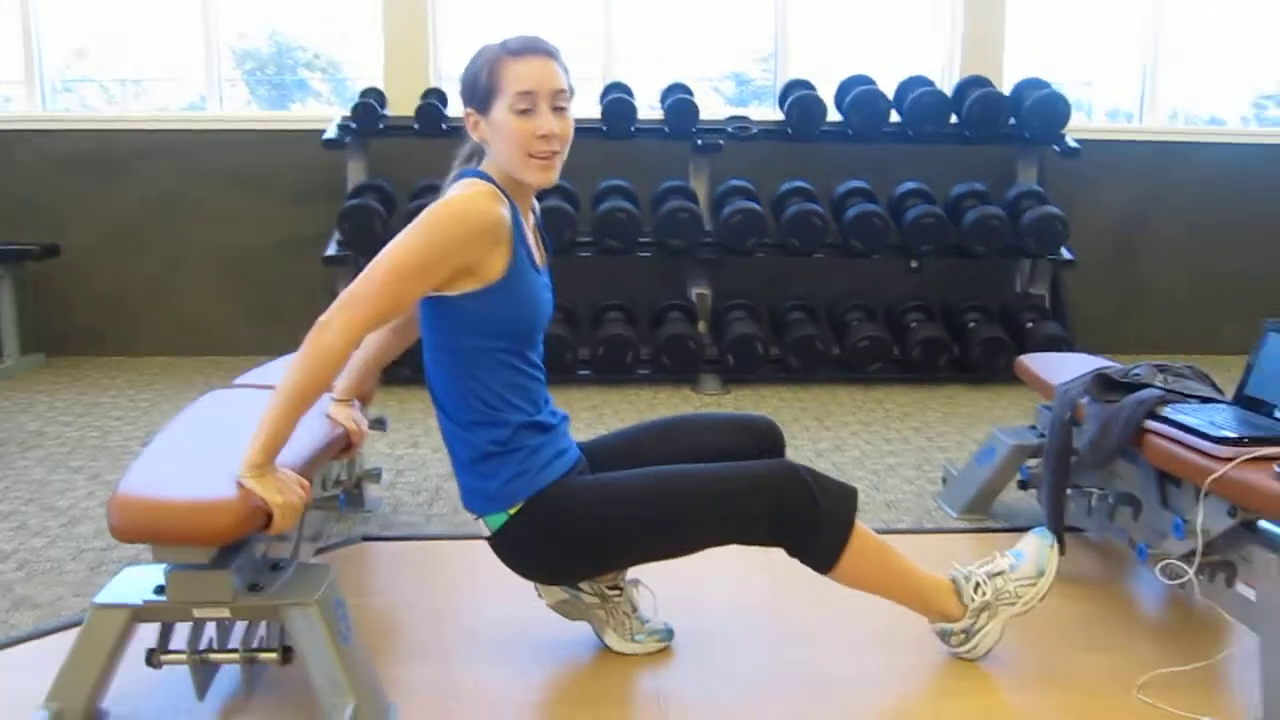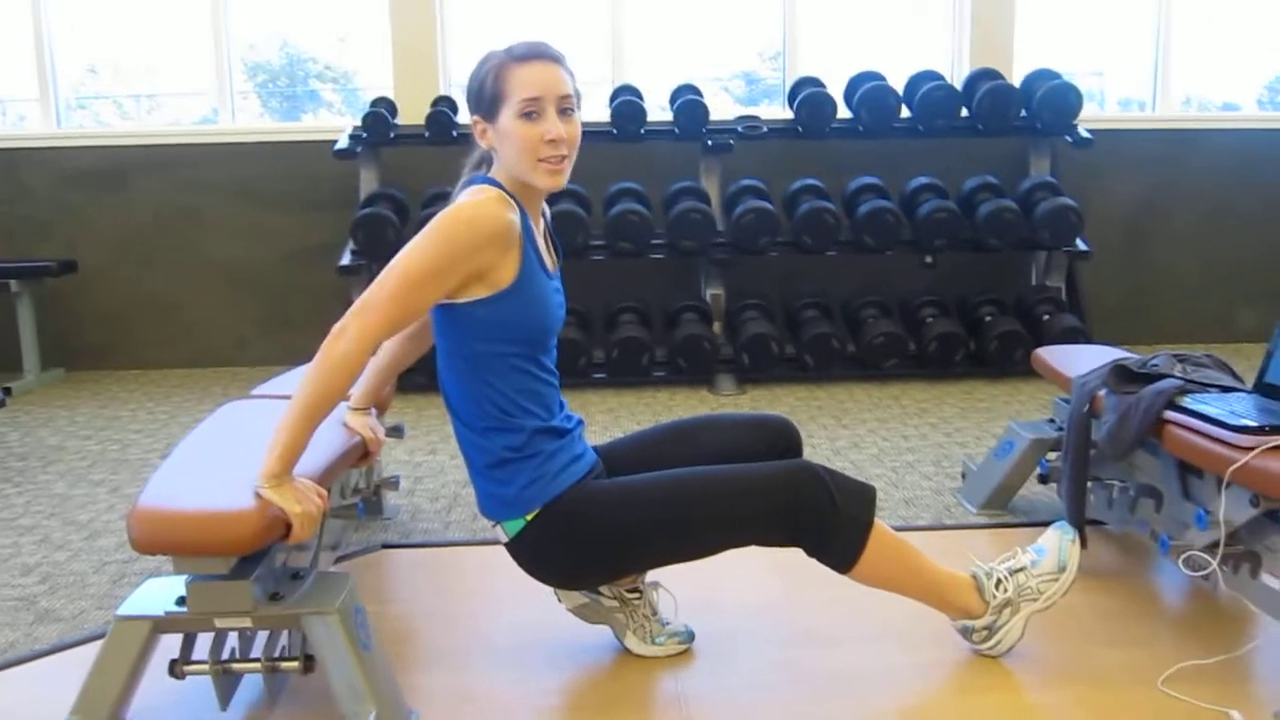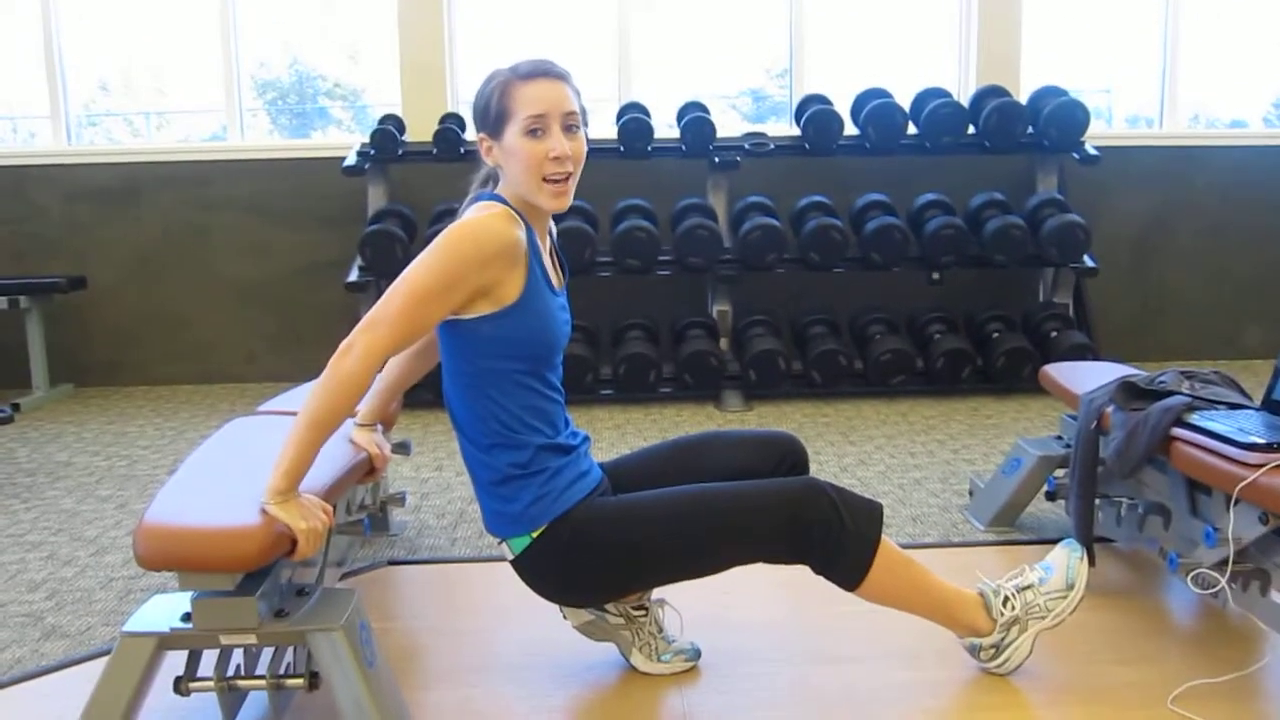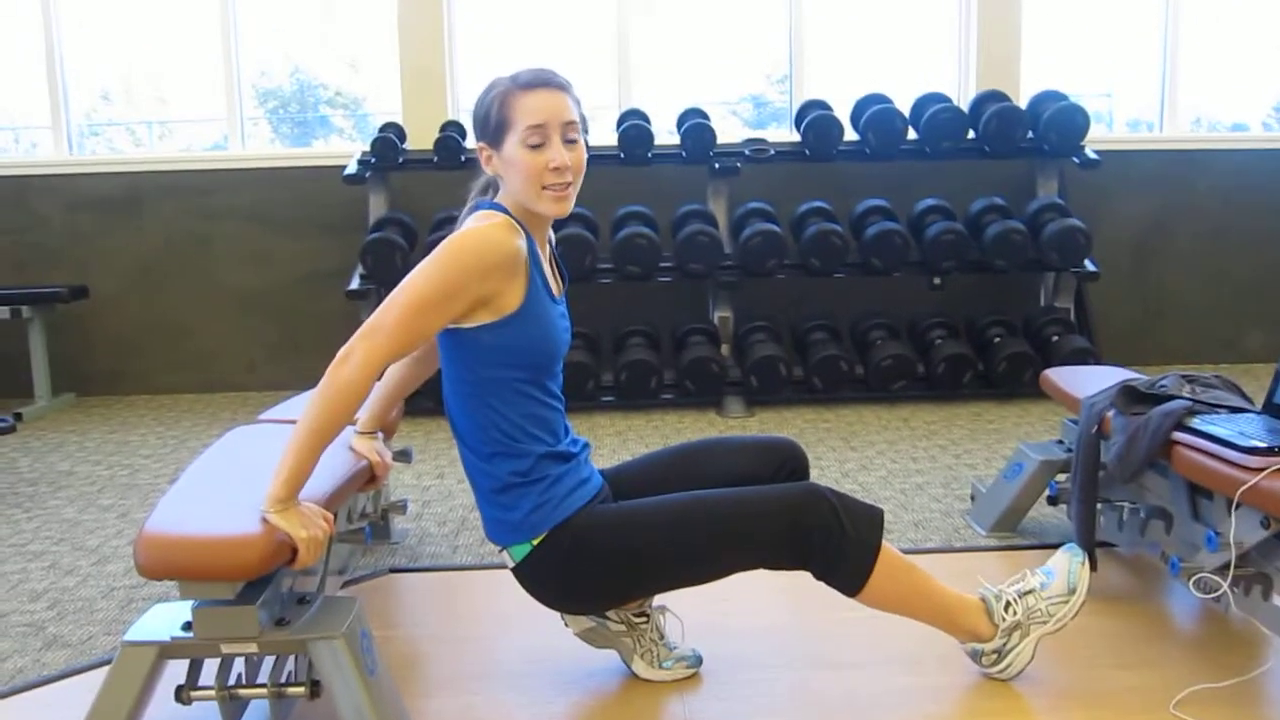
dt=0.3s
person 1, frame 1
left shoulder: (513, 206)
right shoulder: (474, 210)
left elbow: (407, 311)
right elbow: (343, 320)
left wrist: (348, 397)
right wrist: (260, 466)
left hip: (554, 471)
right hip: (534, 511)
left knee: (756, 441)
right knee: (787, 497)
left ankle: (595, 581)
right ankle: (958, 608)
person 1, frame 2
left shoulder: (527, 212)
right shoulder: (483, 216)
left elbow: (427, 314)
right elbow: (356, 329)
left wrist: (366, 406)
right wrist: (278, 477)
left hip: (572, 475)
right hip: (551, 517)
left knee: (773, 440)
right knee: (803, 494)
left ankle: (615, 581)
right ankle: (979, 605)
person 1, frame 3
left shoulder: (534, 229)
right shoulder: (488, 232)
left elbow: (429, 332)
right elbow: (361, 347)
left wrist: (370, 425)
right wrist: (283, 495)
left hip: (577, 490)
right hip: (556, 534)
left knee: (779, 456)
right knee: (810, 512)
left ankle: (620, 603)
right ankle: (986, 621)
person 1, frame 4
left shoulder: (533, 237)
right shoulder: (490, 242)
left elbow: (427, 338)
right elbow: (360, 355)
left wrist: (371, 431)
right wrist: (283, 504)
left hip: (578, 497)
right hip: (556, 541)
left knee: (779, 463)
right knee: (808, 515)
left ankle: (621, 606)
right ankle: (987, 626)
